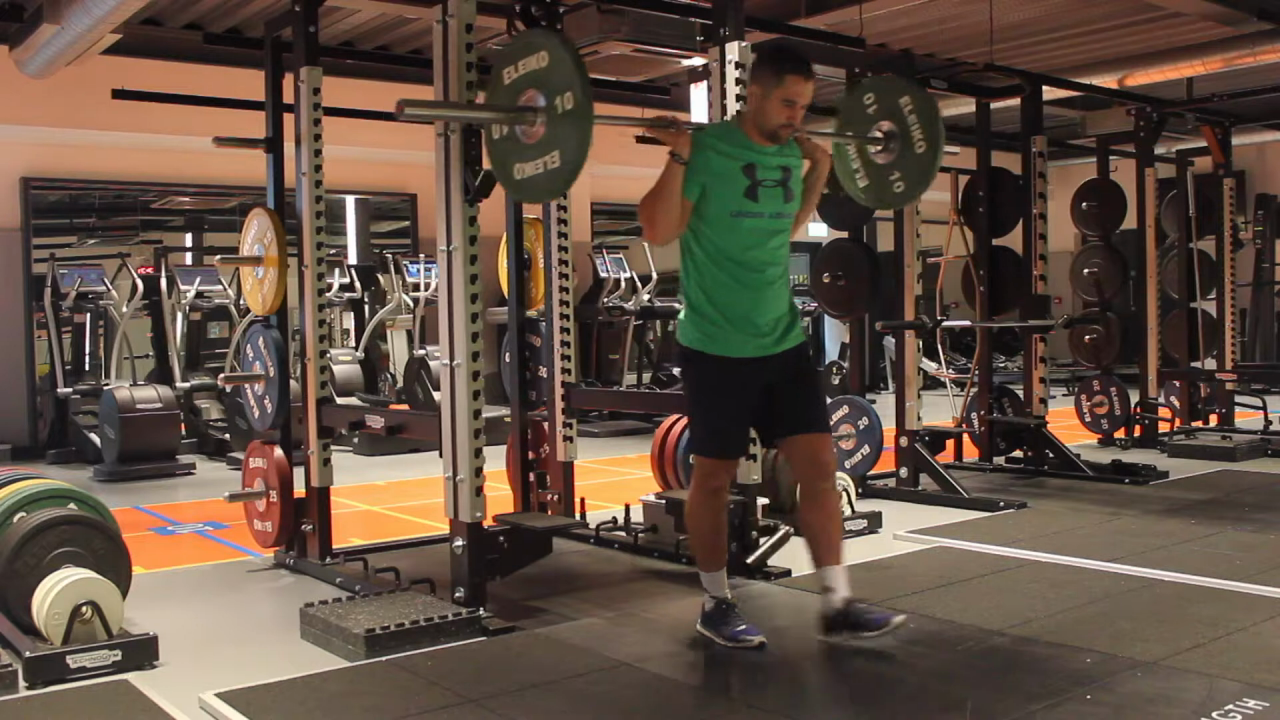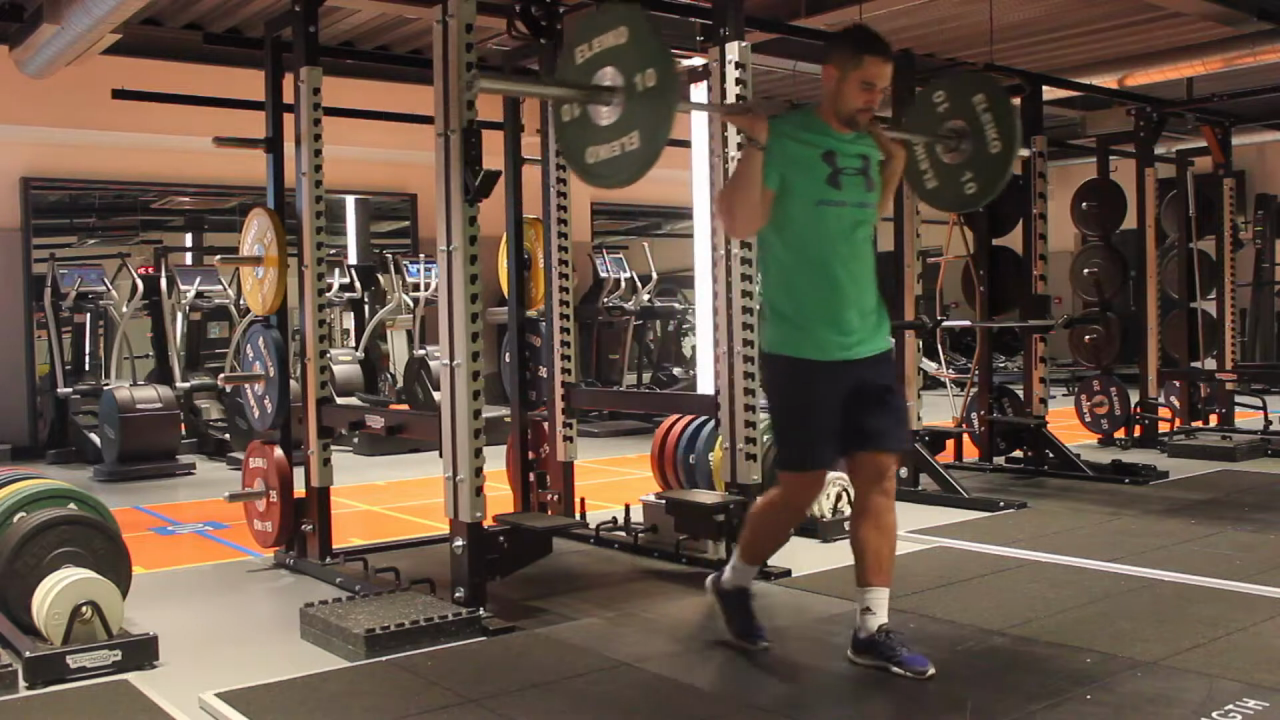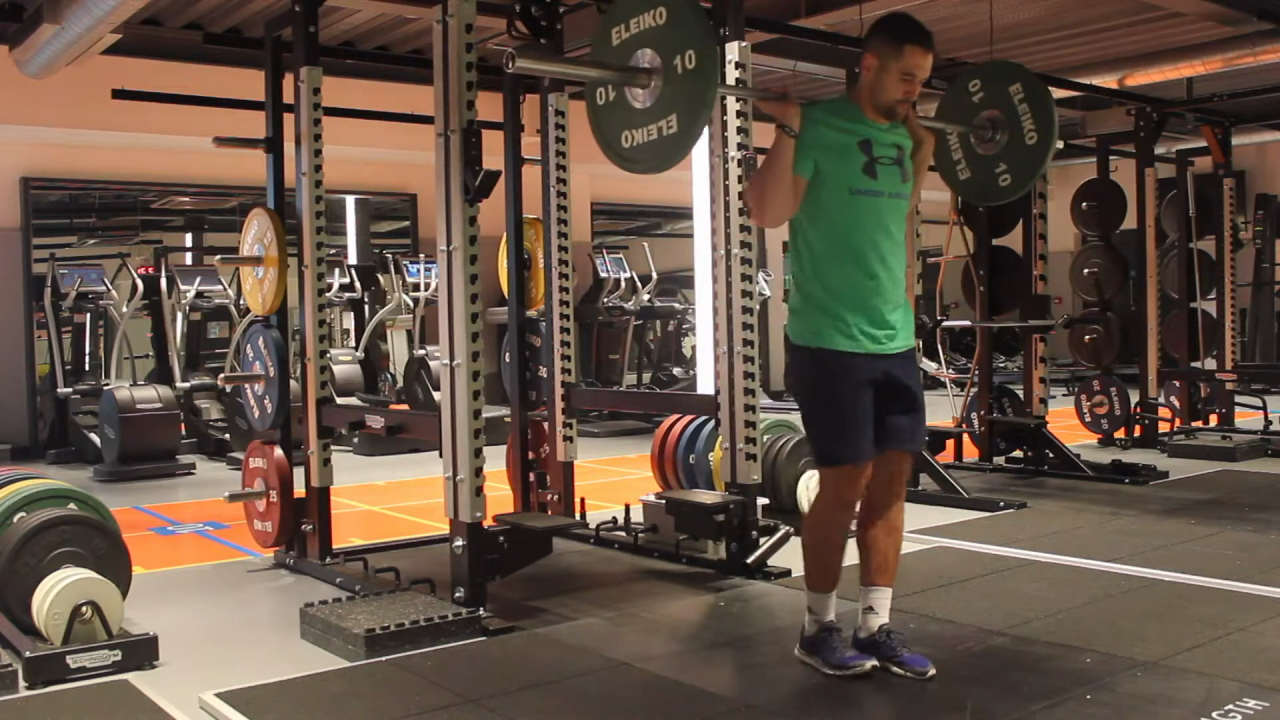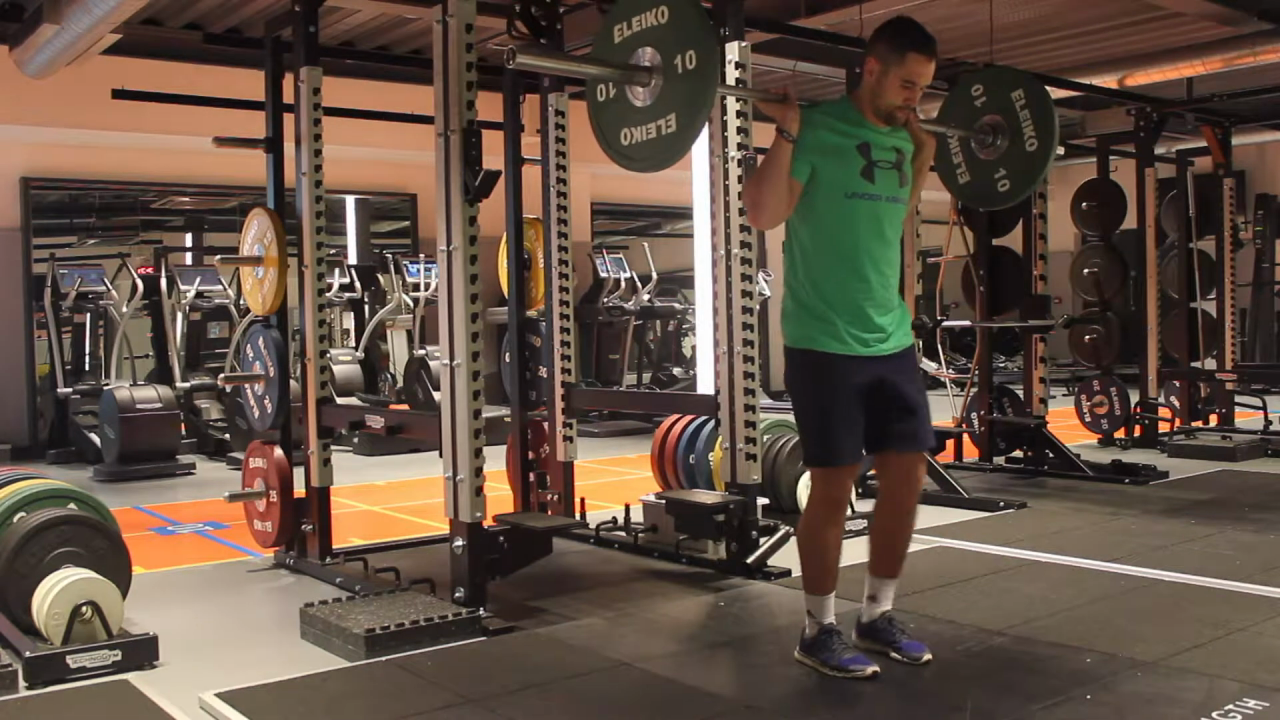
dt=0.4s
person 1, frame 1
left shoulder: (790, 155)
right shoulder: (709, 149)
right elbow: (658, 230)
left wrist: (820, 167)
right wrist: (679, 157)
left hip: (784, 342)
right hip: (717, 348)
left knee: (818, 464)
right knee: (715, 477)
left ankle: (838, 604)
right ankle: (717, 602)
person 1, frame 2
left shoulder: (866, 146)
right shoulder: (786, 138)
right elbow: (738, 224)
left wrist: (894, 162)
right wrist: (755, 141)
left hip: (869, 344)
right hip: (800, 350)
left knee: (879, 481)
right knee: (800, 488)
left ankle: (873, 629)
right ankle: (732, 582)
person 1, frame 3
left shoulder: (898, 135)
right shoulder: (820, 126)
right elbow: (769, 212)
left wrist: (924, 149)
right wrist: (788, 128)
left hip: (895, 339)
right hip: (830, 342)
left knee: (889, 485)
right knee: (843, 485)
left ankle: (875, 628)
right ankle: (818, 628)
person 1, frame 4
left shoulder: (899, 139)
right shoulder: (818, 129)
right elbow: (764, 212)
left wrist: (923, 154)
right wrist: (786, 132)
left hip: (891, 340)
right hip: (824, 344)
left knee: (906, 481)
right knee: (835, 486)
left ankle: (876, 616)
right ankle: (819, 630)
